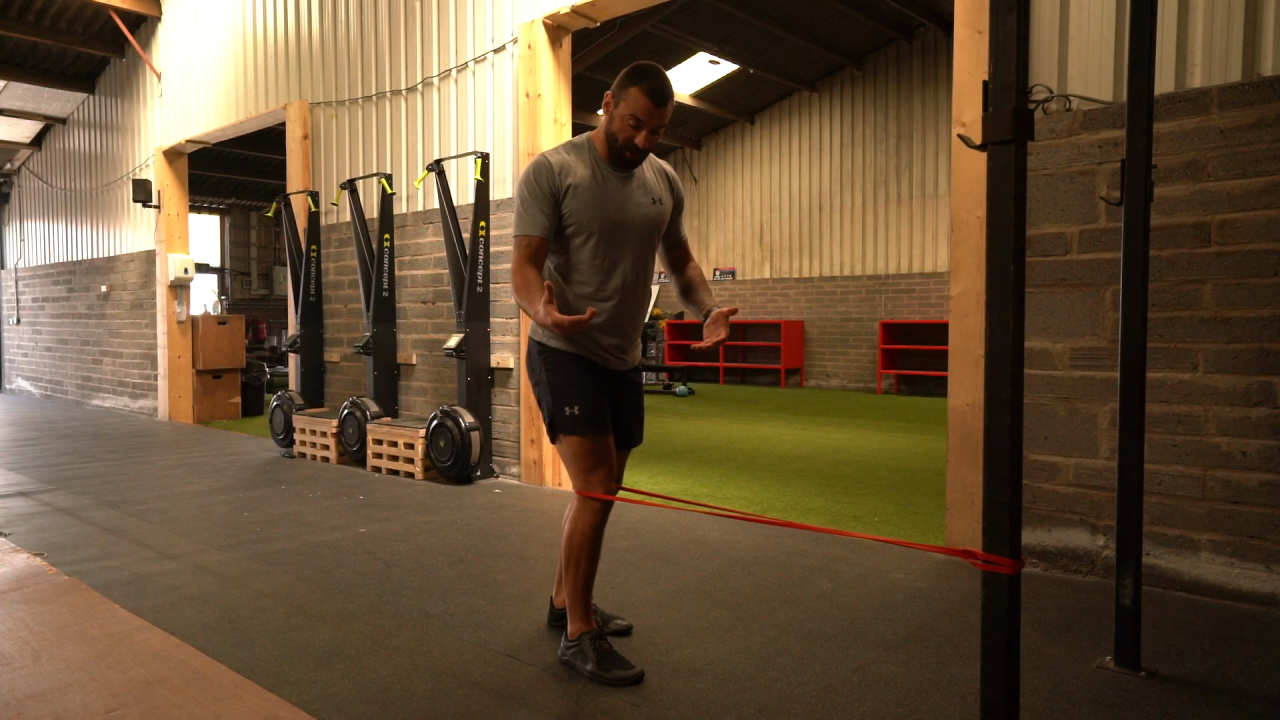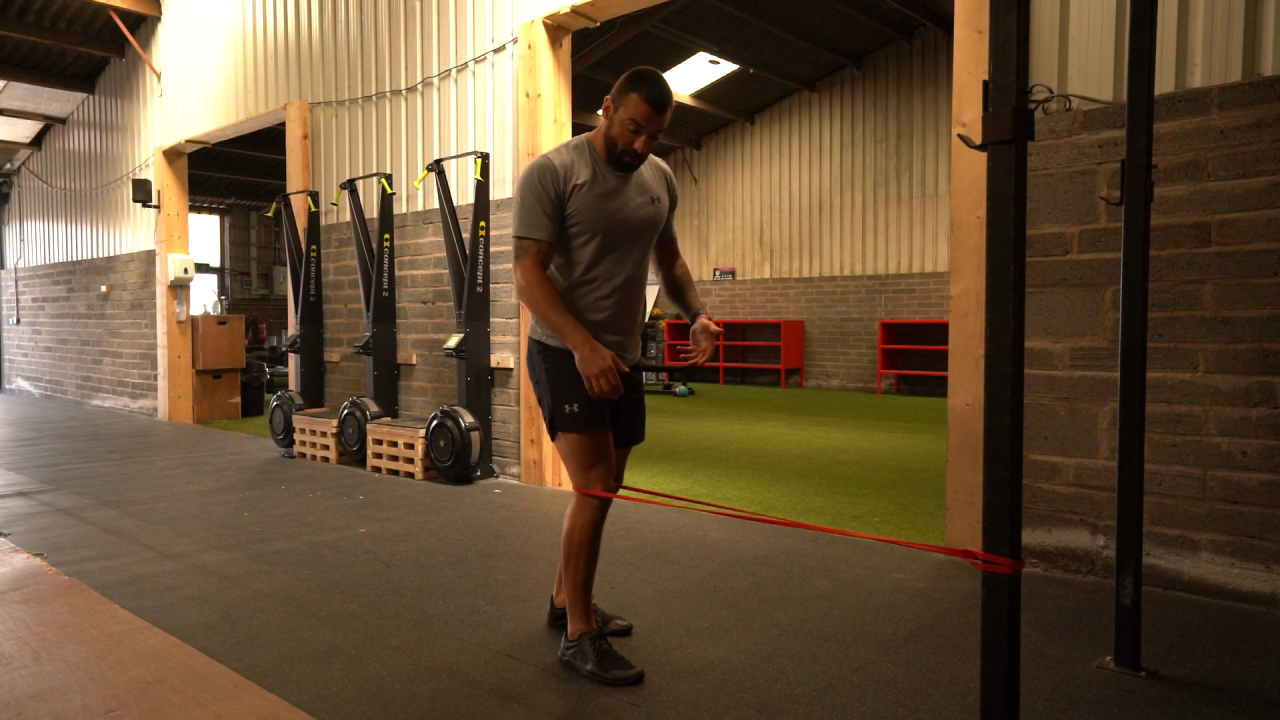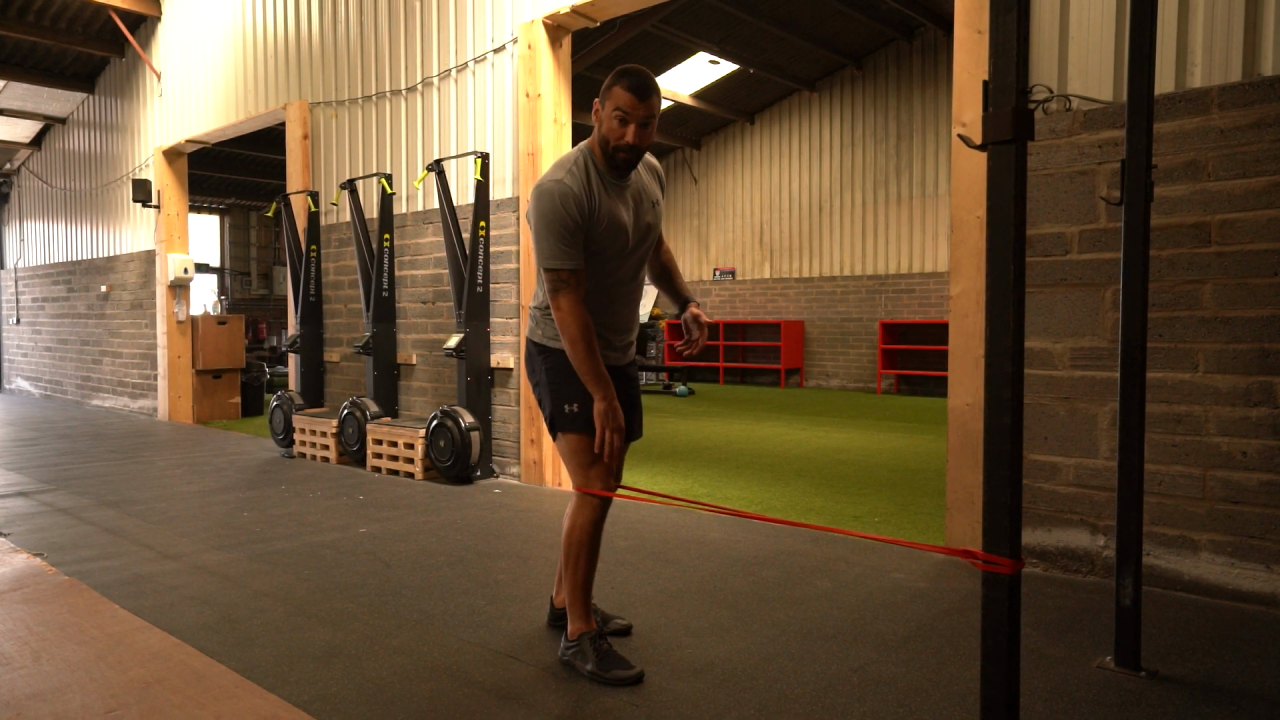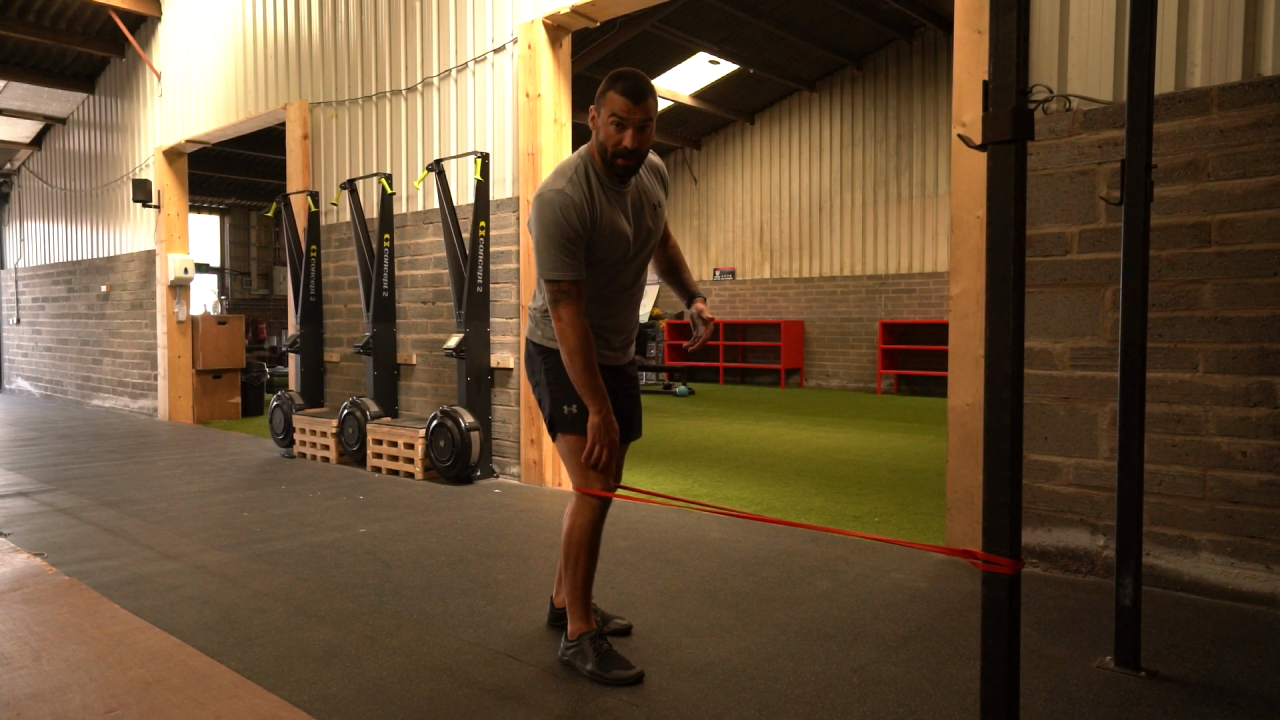
dt=0.5s
person 1, frame 1
left shoulder: (664, 181)
right shoulder: (552, 171)
left elbow: (679, 260)
right elbow: (525, 264)
left wrist: (708, 309)
right wrist: (540, 310)
left hip: (623, 358)
right hip: (564, 353)
left knee: (602, 489)
right knee: (595, 490)
left ankle: (565, 600)
right ankle: (579, 635)
person 1, frame 2
left shoulder: (660, 177)
right shoulder: (552, 173)
left elbow: (668, 257)
right elbow: (529, 273)
left wrist: (697, 315)
right wrist: (582, 345)
left hip: (623, 356)
right hip: (565, 353)
left knee: (604, 486)
right knee: (594, 489)
left ankle: (565, 601)
right ankle: (579, 634)
person 1, frame 3
left shoulder: (649, 173)
right shoulder: (561, 189)
right elbow: (566, 304)
left wrist: (686, 303)
right wrist: (603, 398)
left hip: (617, 352)
right hip: (563, 352)
left knee: (603, 484)
right knee: (595, 486)
left ankle: (565, 601)
right ankle: (579, 635)
person 1, frame 4
left shoulder: (653, 173)
right shoulder: (562, 198)
right elbow: (567, 316)
left wrist: (694, 298)
right wrist: (598, 412)
left hip: (618, 352)
right hip: (561, 353)
left knee: (604, 484)
right knee: (594, 485)
left ankle: (566, 599)
right ankle: (579, 635)
